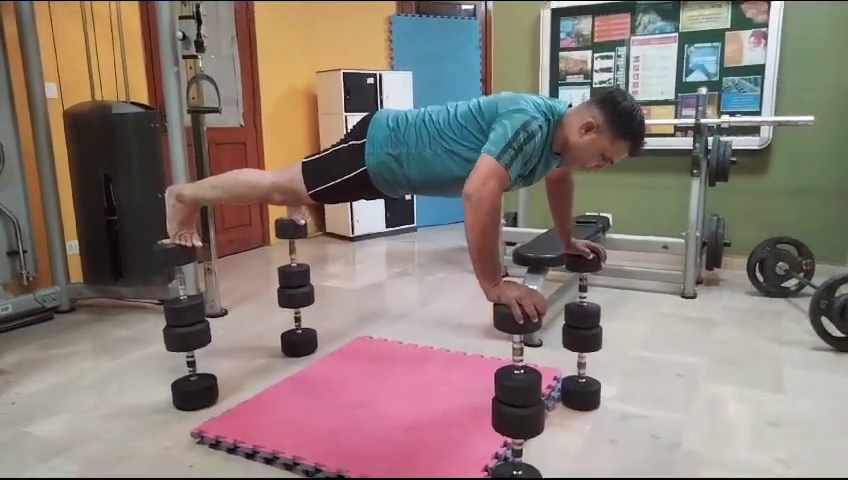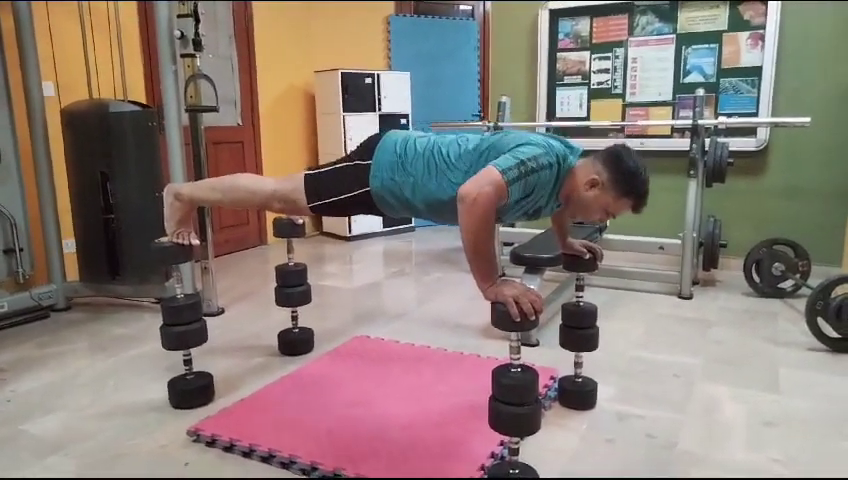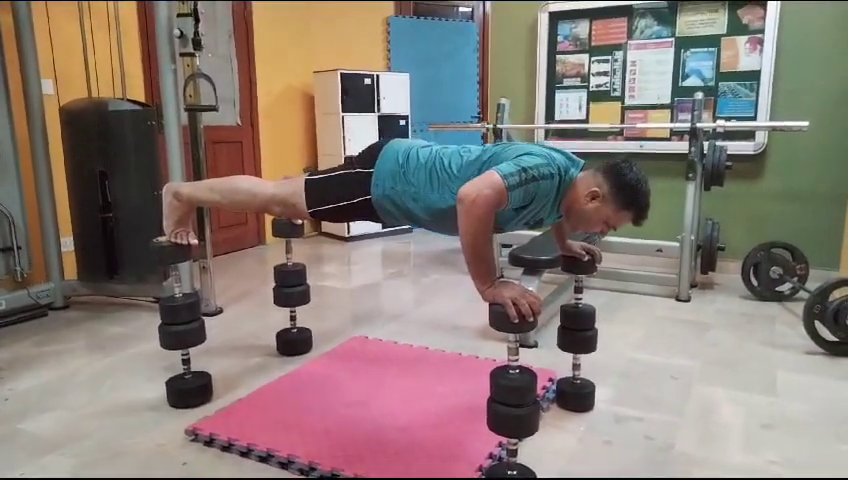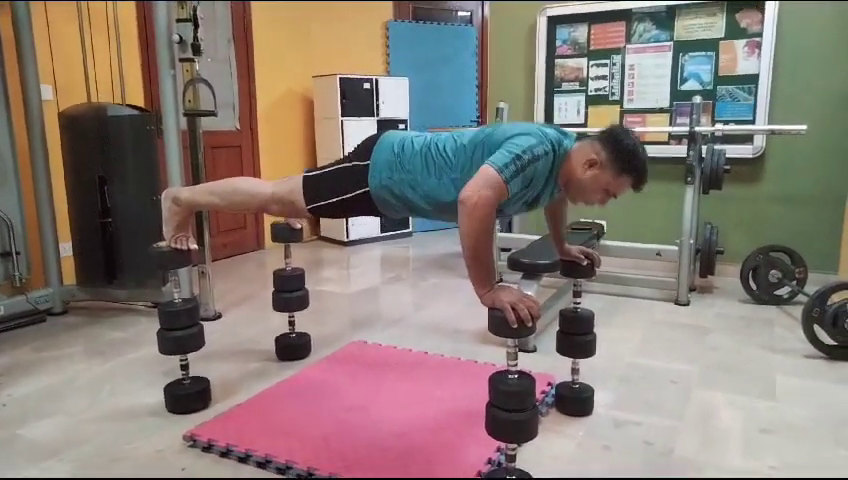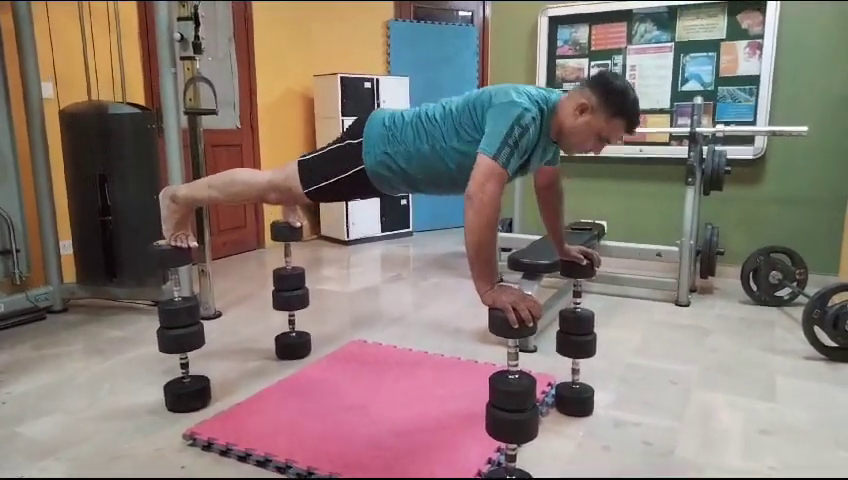
dt=0.4s
person 1, frame 1
left shoulder: (563, 128)
right shoulder: (530, 123)
left elbow: (558, 178)
right elbow: (478, 194)
left wrist: (568, 240)
right wrist: (493, 285)
left hip: (393, 158)
right hip: (381, 150)
right knee: (281, 184)
right ankle: (185, 195)
person 1, frame 2
left shoulder: (570, 162)
right shoulder: (541, 160)
right elbow: (473, 197)
left wrist: (565, 241)
right wrist: (492, 285)
left hip: (400, 164)
right hip: (385, 171)
right knee: (281, 195)
right ankle: (183, 194)
person 1, frame 3
left shoulder: (572, 172)
right shoulder: (544, 174)
right elbow: (473, 198)
left wrist: (563, 242)
right wrist: (490, 286)
left hip: (408, 164)
right hip: (387, 179)
right knee: (280, 199)
right ankle: (182, 194)
person 1, frame 4
left shoulder: (566, 155)
right shoulder: (538, 151)
left elbow: (551, 195)
right elbow: (474, 200)
left wrist: (562, 247)
right wrist: (488, 290)
left hip: (400, 169)
right hip: (383, 172)
right knee: (279, 197)
right ankle: (181, 199)
person 1, frame 5
left shoulder: (554, 122)
right shoulder: (523, 112)
left elbow: (547, 183)
right elbow: (480, 194)
left wrist: (561, 247)
right wrist: (489, 287)
left hip: (391, 158)
right hip: (376, 149)
right knee: (276, 185)
right ankle: (180, 196)
